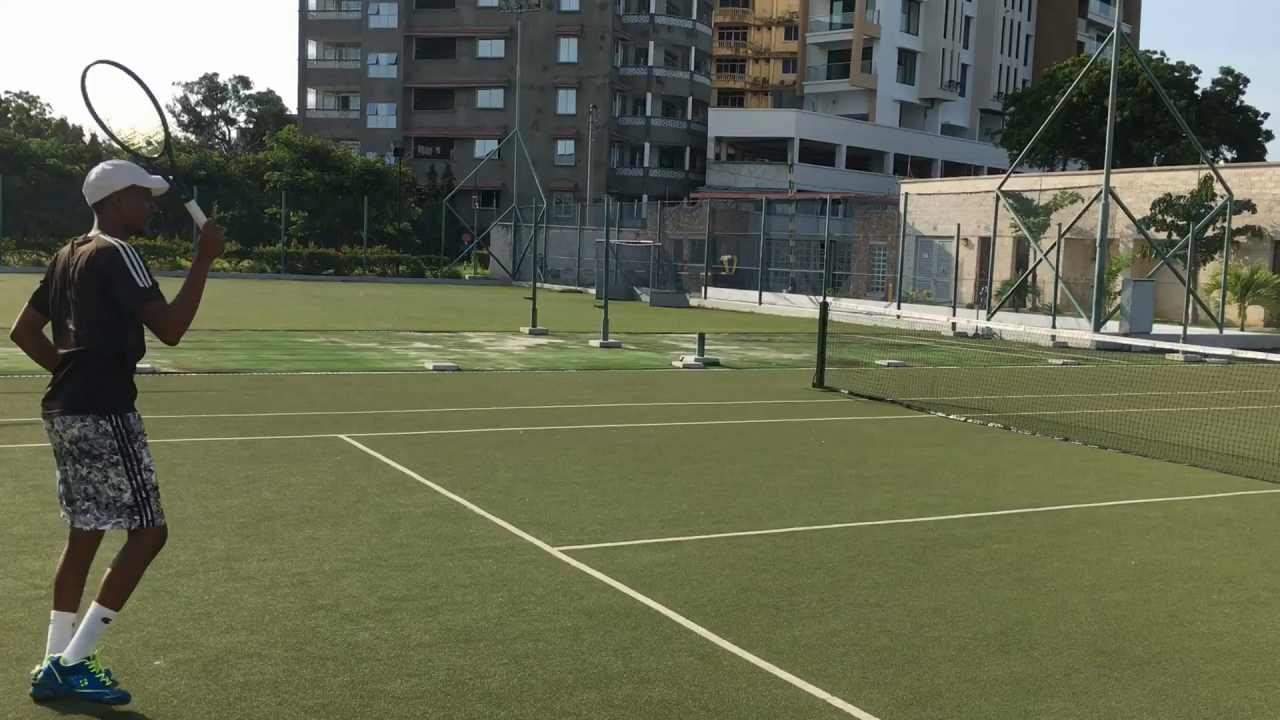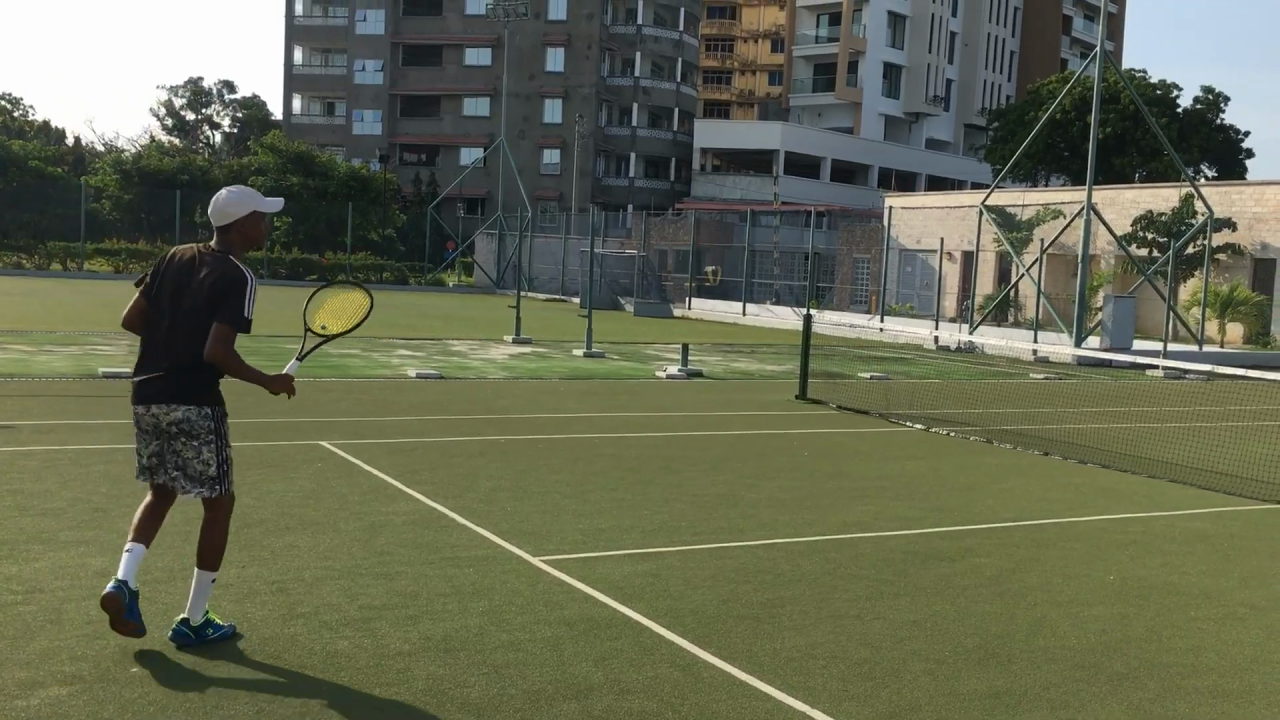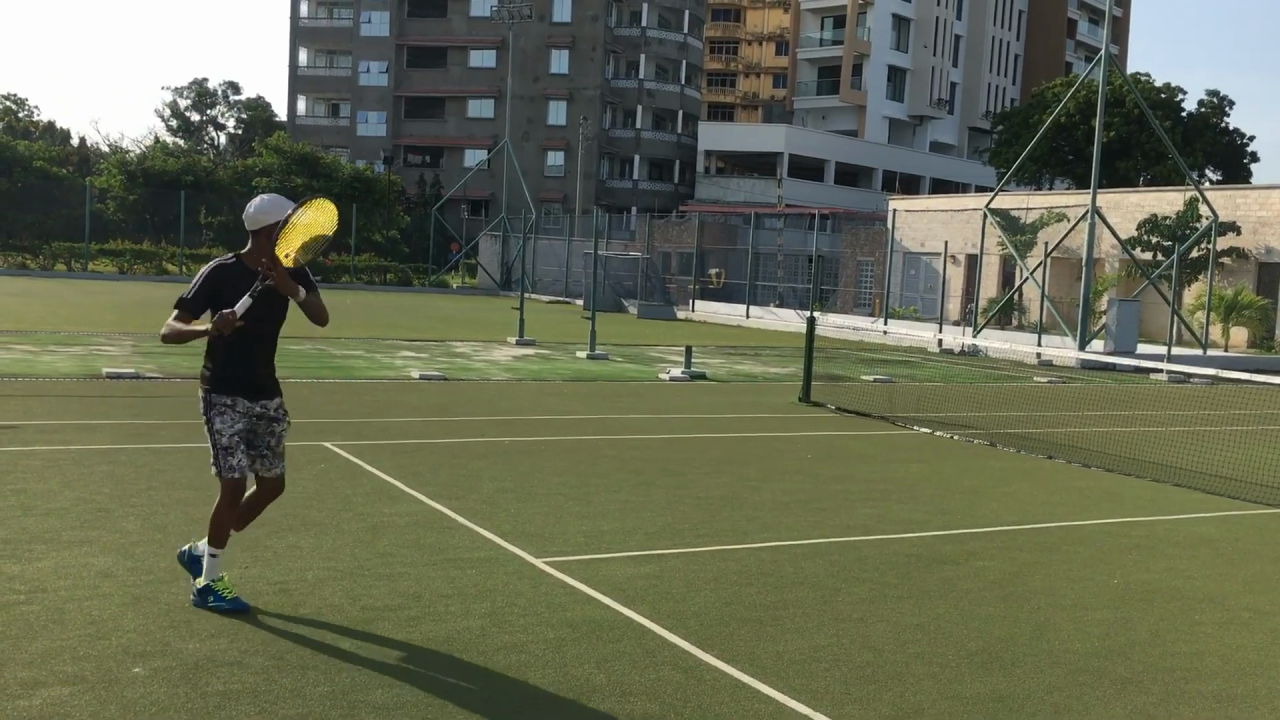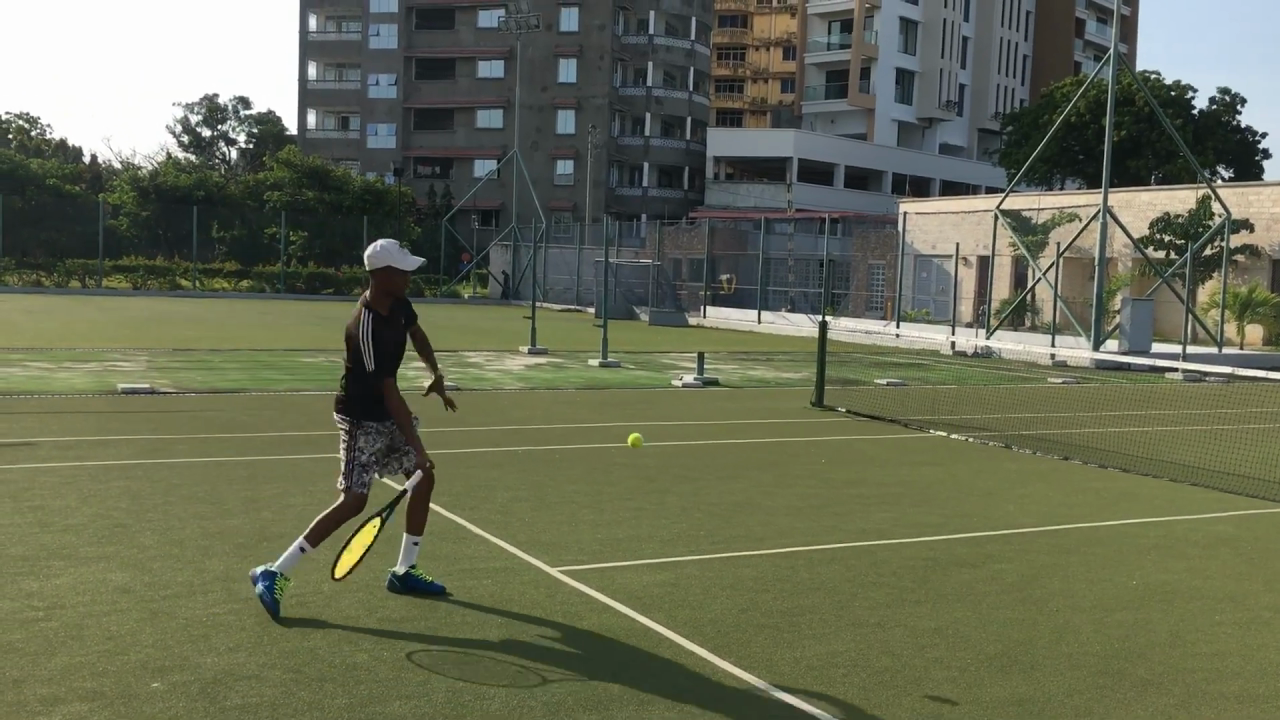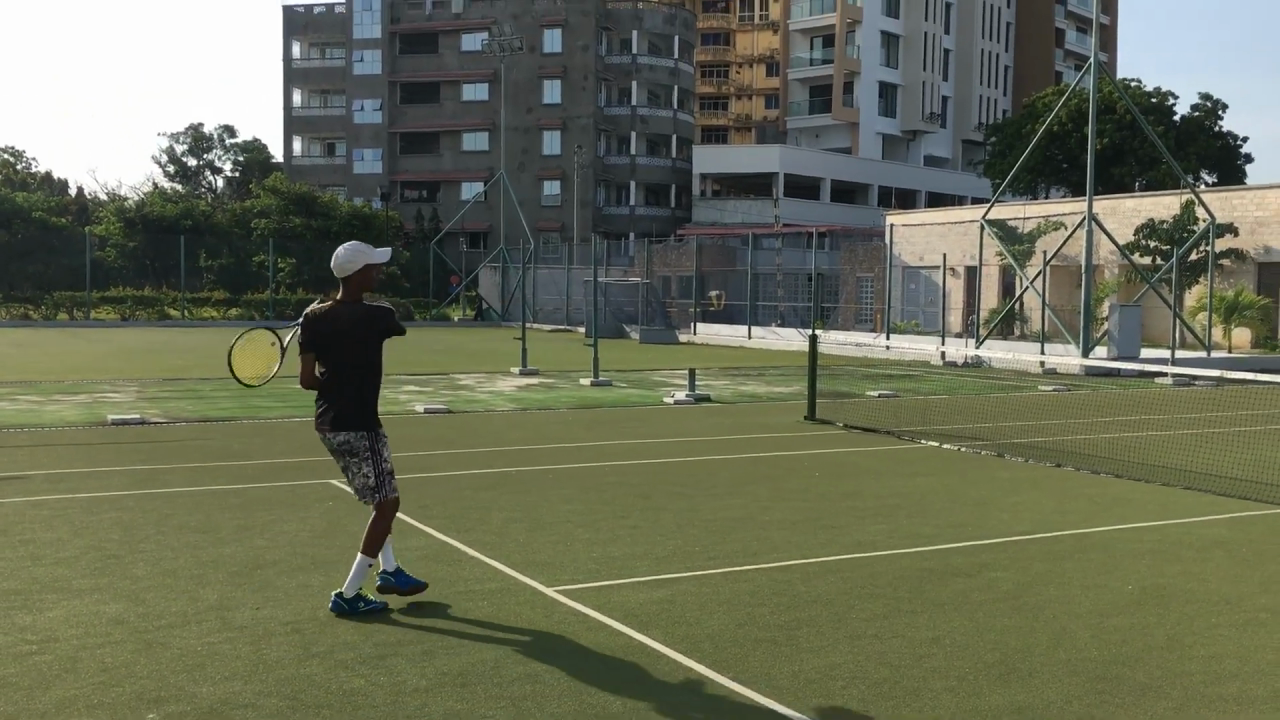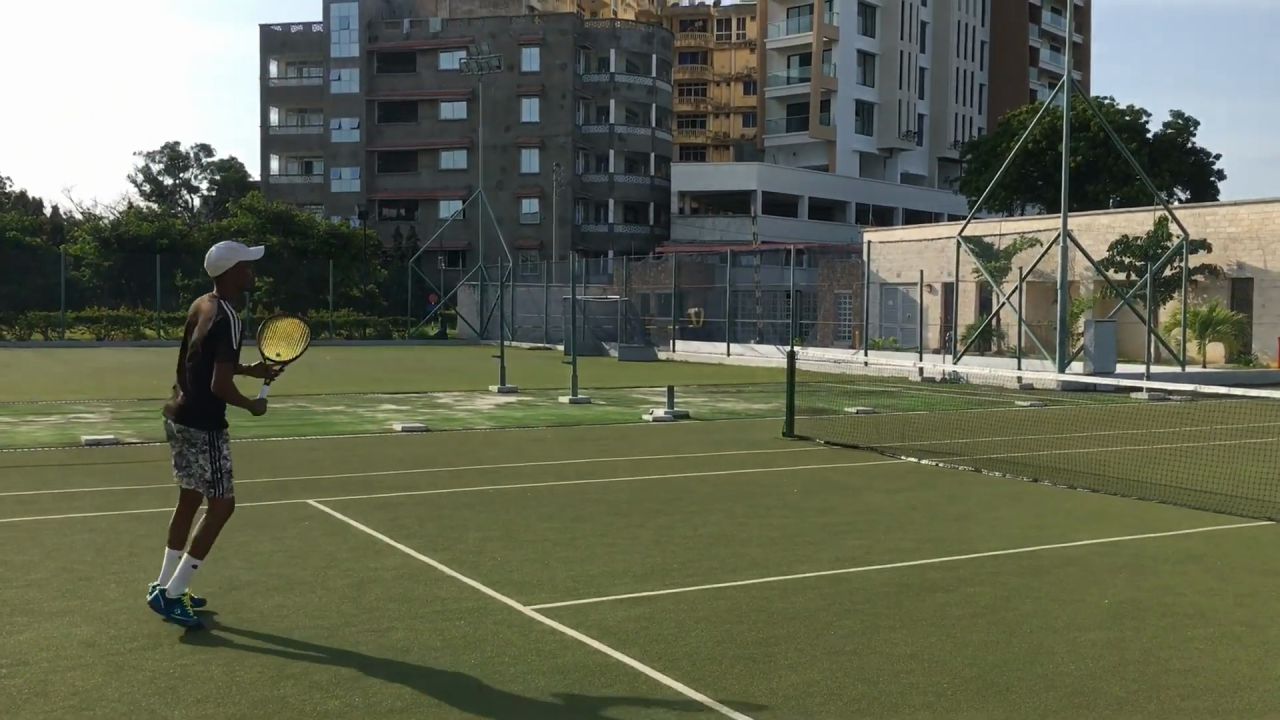
dt=0.7s
person 1, frame 1
left shoulder: (66, 257)
right shoulder: (118, 254)
left elbow: (22, 332)
right elbow: (170, 329)
right wrist: (203, 262)
left hip: (63, 413)
right hip: (103, 416)
left knee: (85, 535)
right knee: (148, 535)
left ankle: (52, 667)
right ankle: (71, 662)
person 1, frame 2
left shoulder: (174, 259)
right shoulder: (238, 278)
left elbow: (131, 319)
right elbow: (217, 352)
right wrist: (267, 382)
left hip: (147, 396)
right hip: (193, 403)
left knee: (160, 493)
right knee: (219, 503)
left ankle: (124, 583)
right ankle: (194, 621)
person 1, frame 3
left shoulder: (291, 270)
right shoulder: (218, 273)
left elbow: (321, 318)
right elbow: (168, 332)
left wrist: (293, 289)
right wrist: (207, 329)
left hip: (266, 395)
right hip: (224, 396)
left knee: (272, 486)
right knee: (235, 486)
left ankle: (199, 552)
right ankle: (208, 582)
person 1, frame 4
left shoulder: (397, 303)
right shoulder: (367, 328)
left elbow: (417, 335)
right elbow: (391, 395)
left wrist: (436, 374)
right wrist: (417, 449)
left hip: (390, 413)
right hip: (361, 418)
left knee: (424, 481)
right knee: (352, 502)
left ankle: (404, 571)
right ankle: (274, 573)
person 1, frame 5
left shoulder: (313, 317)
right shoulder: (377, 315)
left elbow: (309, 381)
right elbow: (396, 328)
left hip: (327, 422)
right hip: (359, 426)
left knee: (378, 491)
right knee: (386, 504)
left ankle: (388, 572)
right ankle: (350, 595)
person 1, frame 6
left shoulder: (200, 306)
right shoulder: (228, 317)
right elbow: (220, 386)
left wrist: (249, 369)
right wrist: (251, 405)
left hip: (179, 415)
right hip: (203, 423)
left knee: (190, 499)
right knee: (221, 506)
left ankle: (165, 587)
right ankle: (172, 594)
